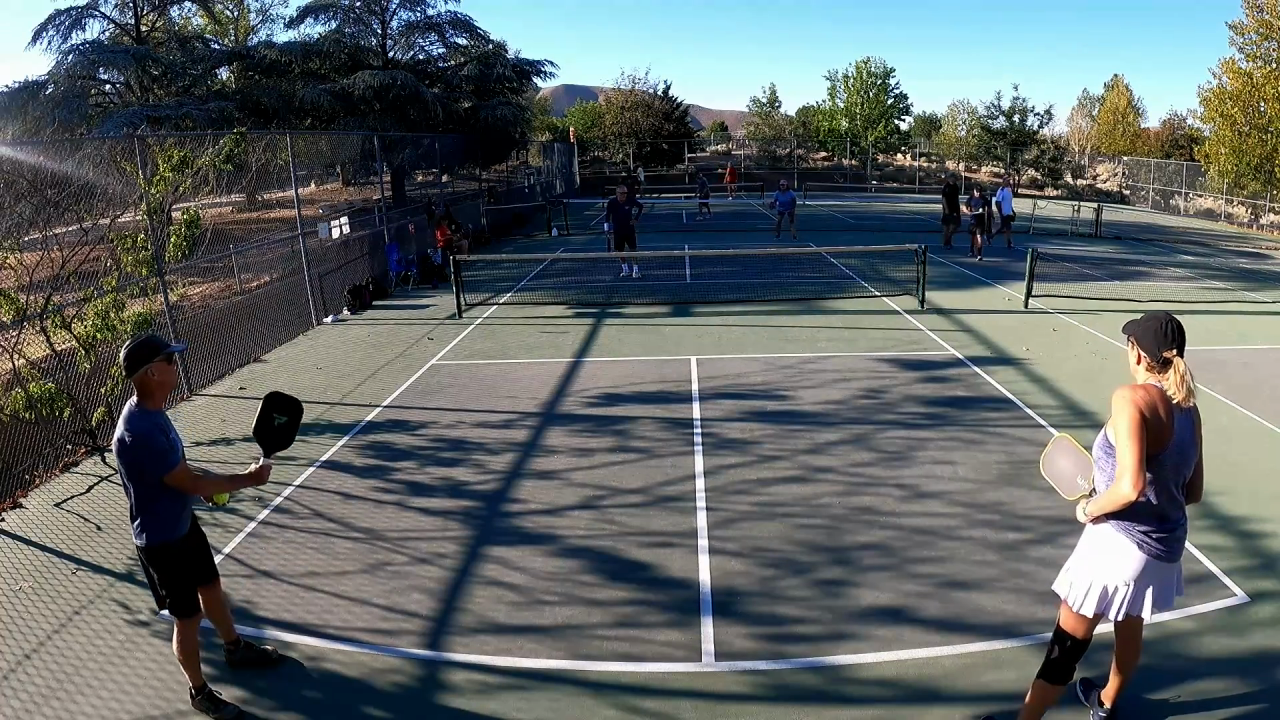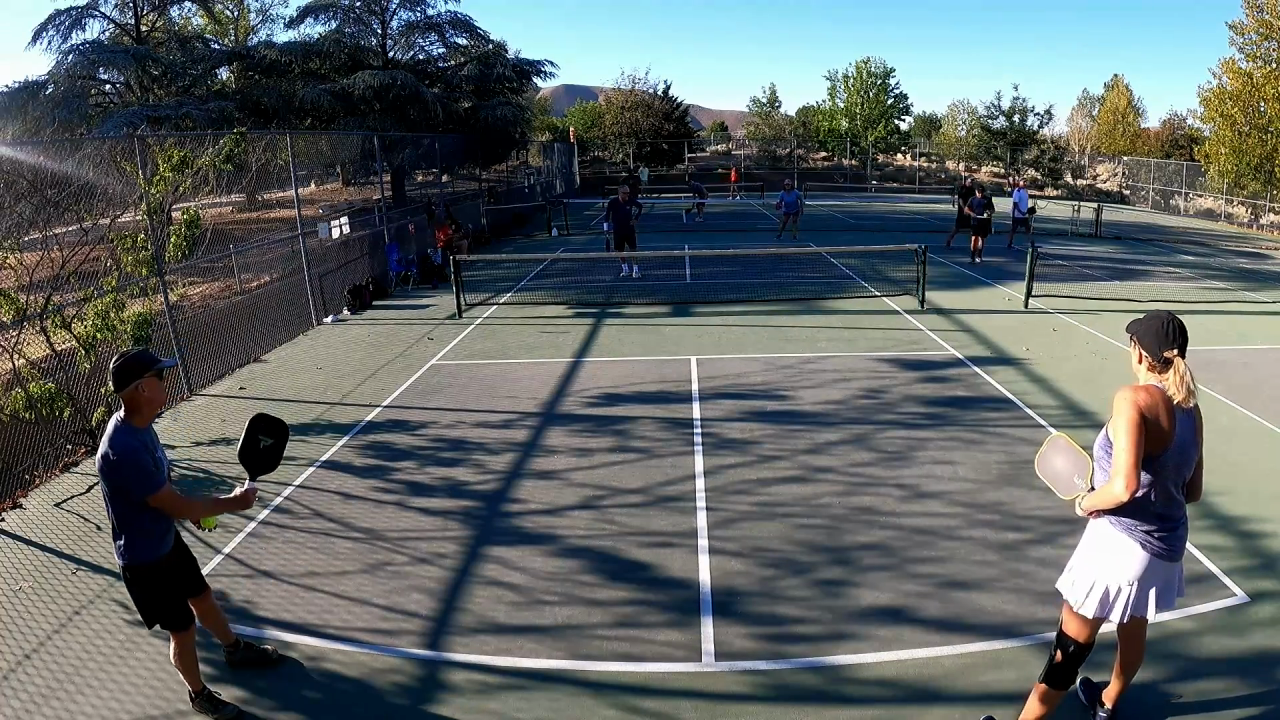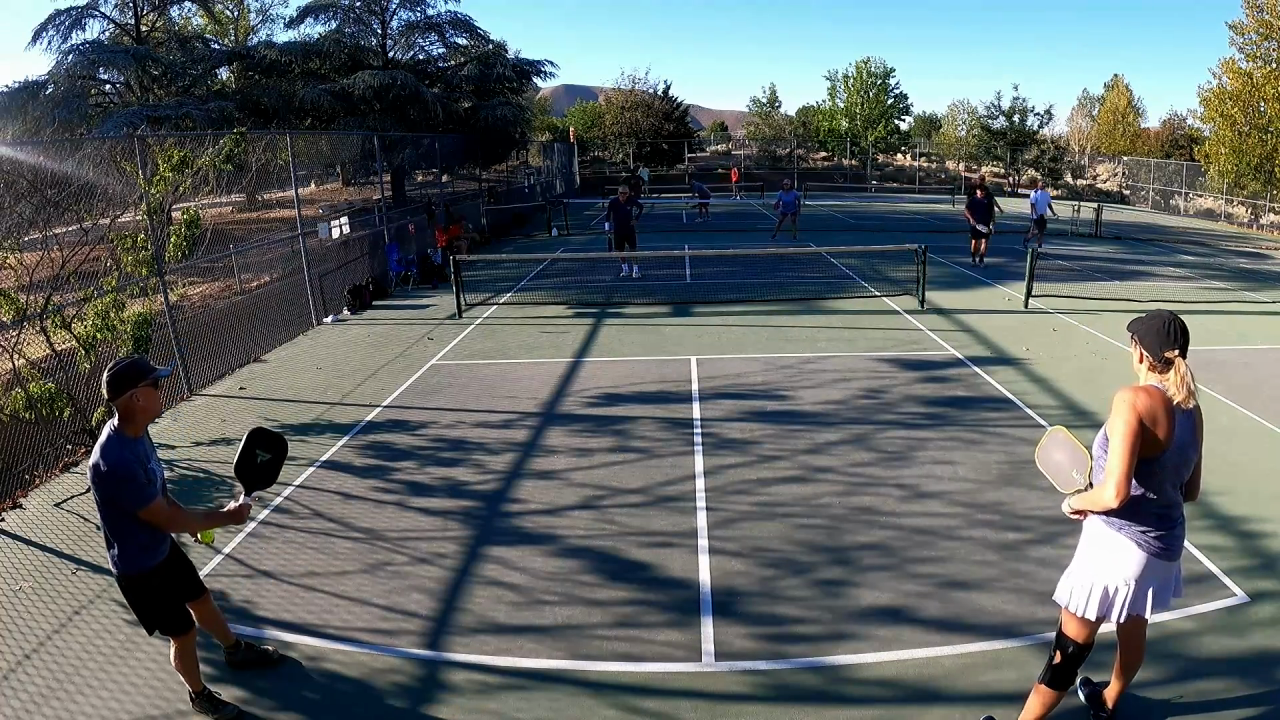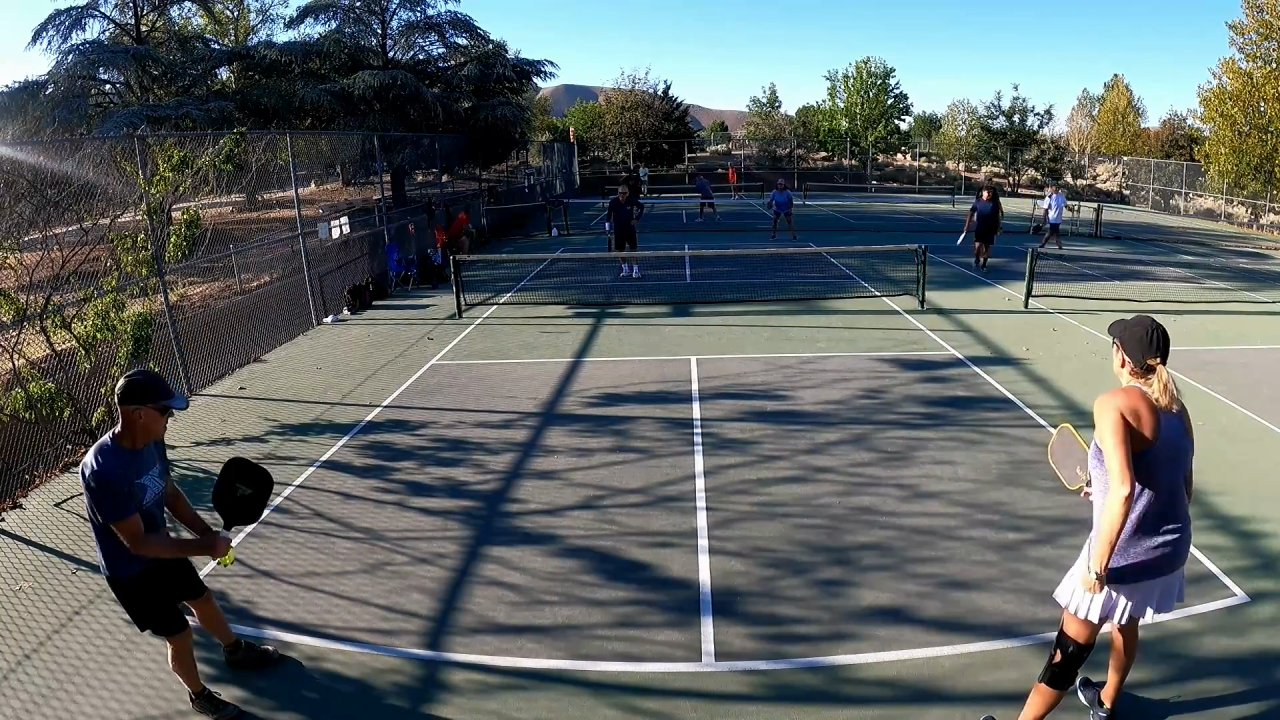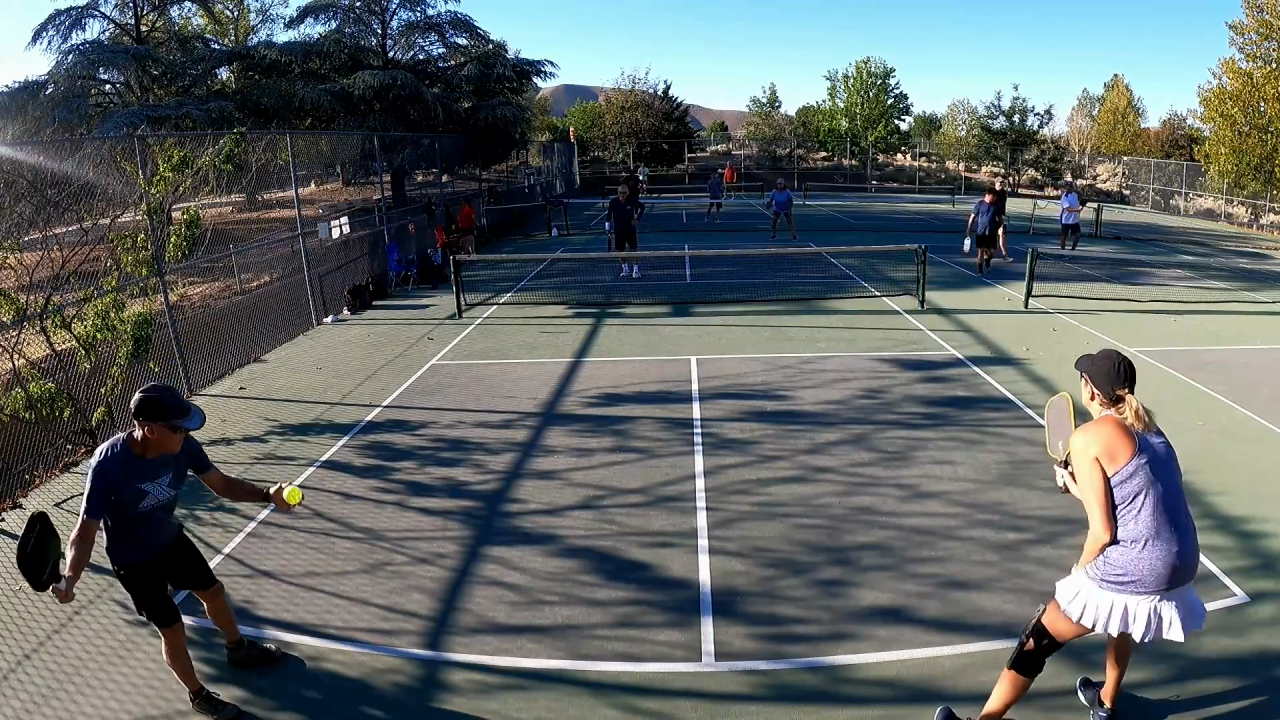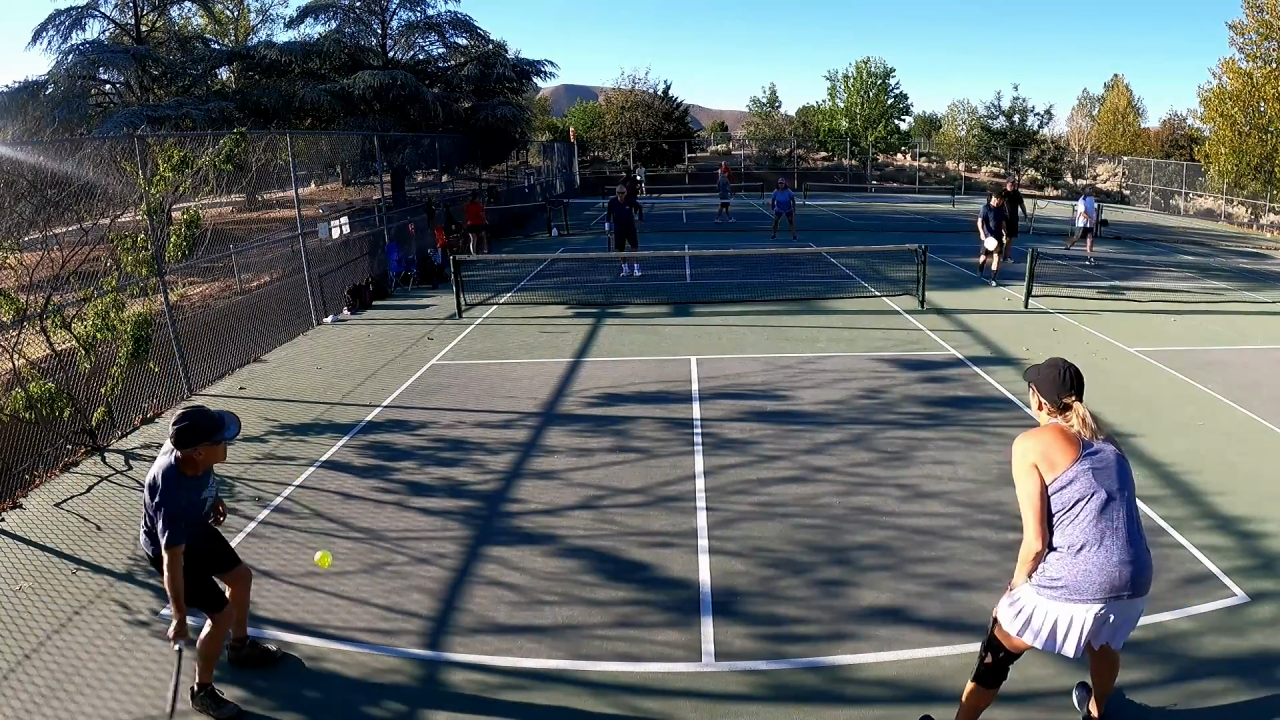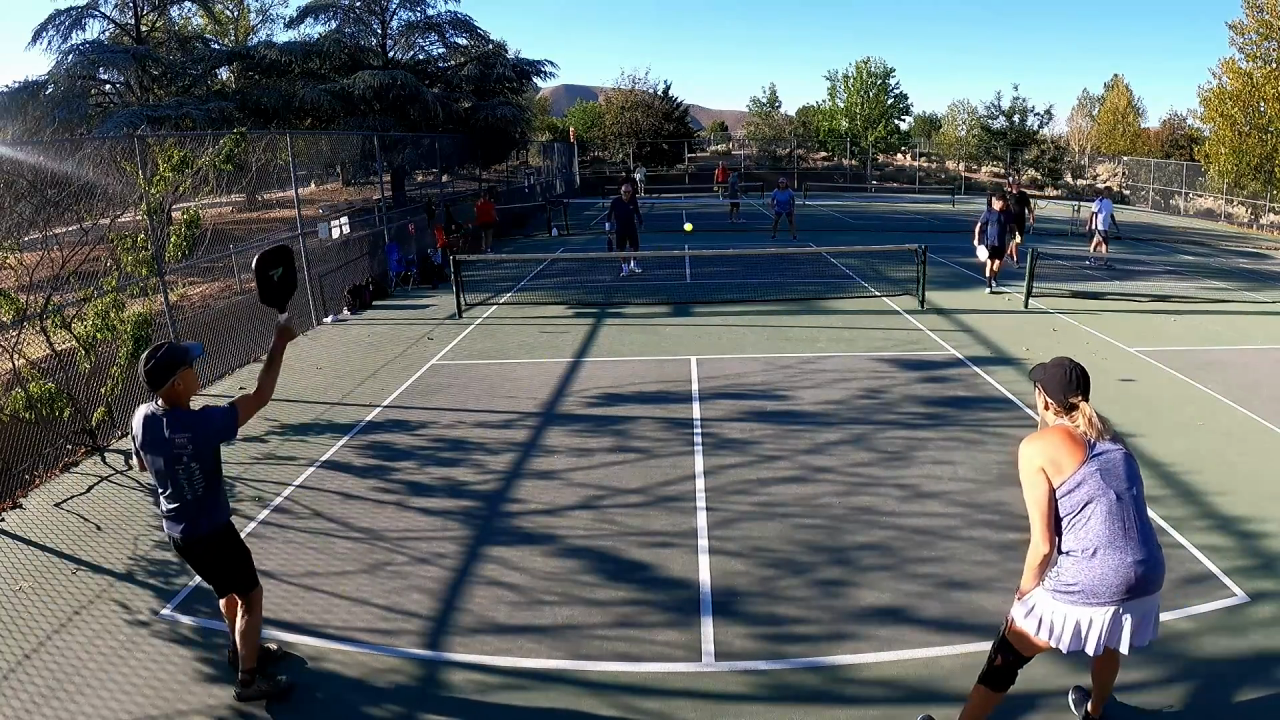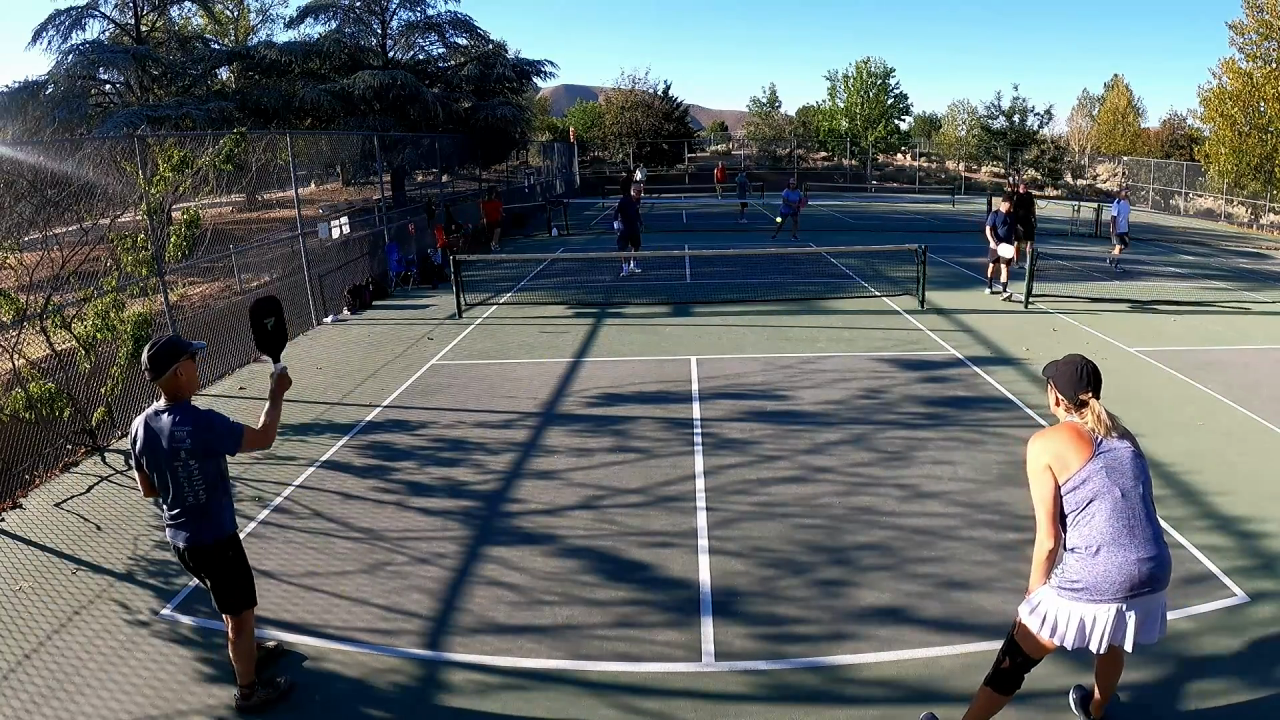
dt=0.4s
person 1, frame 1
left shoulder: (1132, 398)
right shoulder: (1188, 409)
left elbow: (1130, 487)
right elbow: (1192, 491)
left wrist: (1089, 509)
left hip: (1115, 545)
right hip: (1165, 549)
left knee: (1067, 645)
right knee: (1130, 630)
person 1, frame 2
left shoulder: (1134, 398)
right shoulder: (1190, 408)
left elbow: (1123, 488)
right elbow: (1192, 490)
left wrist: (1086, 502)
left hip: (1121, 543)
right hip: (1166, 548)
left knee: (1070, 646)
right knee: (1133, 631)
person 1, frame 3
left shoulder: (1133, 401)
right shoulder: (1191, 409)
left elbow: (1114, 494)
right elbow: (1189, 490)
left wrist: (1074, 501)
left hip: (1118, 544)
right hip: (1163, 547)
left knee: (1070, 648)
right knee: (1133, 631)
person 1, frame 4
left shoulder: (1114, 403)
right shoulder: (1177, 411)
left elbow: (1123, 489)
right elbow: (1184, 491)
left wrist: (1099, 563)
left hip: (1126, 556)
right hip: (1170, 552)
left knee: (1070, 649)
right knee: (1126, 626)
person 1, frame 5
left shoulder: (1089, 437)
right shoulder: (1151, 430)
left elbow: (1103, 532)
left wrist: (1080, 571)
right wrist: (1077, 486)
left hip: (1127, 575)
right hip: (1180, 568)
left knee: (1035, 642)
right knee: (1120, 620)
person 1, frame 6
left shoulder: (1030, 444)
right shoulder: (1104, 440)
left elbow: (1036, 542)
left wrist: (1016, 587)
left hip: (1072, 587)
right hip: (1133, 583)
left knee: (997, 651)
right knee: (1101, 639)
person 1, frame 7
left shoulder: (1037, 446)
right shoulder: (1110, 439)
left elbow: (1043, 545)
left wrist: (1025, 593)
left hip: (1086, 589)
right hip: (1146, 581)
left knee: (1006, 655)
right knee: (1108, 640)
person 1, frame 8
left shoulder: (1046, 443)
right shoulder: (1122, 436)
left elbow: (1048, 539)
left wrist: (1034, 593)
left hip: (1091, 585)
right hip: (1151, 577)
left knee: (1014, 659)
right knee: (1113, 638)
person 2, frame 1
left shoulder: (153, 410)
right shoulder: (138, 433)
right elbow: (191, 484)
left wrist: (201, 480)
right wrist: (247, 479)
left hip: (183, 524)
right hip: (161, 540)
left knee: (211, 588)
right knee: (188, 619)
left ankle: (235, 648)
person 2, frame 2
left shoulder: (139, 424)
right shoulder: (123, 450)
right elbow: (176, 507)
left wrist: (195, 509)
right wrist: (231, 503)
left hip: (167, 540)
right hip: (145, 560)
left knee: (202, 598)
right knee: (183, 630)
left ankle: (235, 648)
person 2, frame 3
left shoulder: (136, 432)
right shoulder: (115, 461)
right elbow: (168, 520)
left wrist: (190, 517)
right wrist: (225, 517)
left hip: (163, 548)
right hip: (140, 568)
left knee: (201, 601)
right knee: (184, 633)
left ankle: (236, 650)
person 2, frame 4
left shoulder: (151, 441)
right shoulder: (103, 469)
left elbow: (169, 491)
right elbow: (137, 543)
left wrist: (204, 533)
right wrist: (200, 546)
left hip: (158, 552)
right hip: (130, 571)
left knee: (203, 599)
right knee: (180, 635)
left ankle: (236, 650)
person 2, frame 5
left shoulder: (181, 445)
right shoulder: (108, 465)
left elbow: (222, 483)
right elbow: (85, 529)
left wrist: (267, 496)
right wrist: (70, 578)
left hip: (170, 537)
right hip: (132, 559)
left knee: (214, 592)
right knee: (174, 630)
left ankle: (239, 649)
person 2, frame 6
left shoulder: (191, 452)
right shoulder: (170, 493)
right elbow: (173, 561)
left wrist: (213, 498)
right wrist: (179, 618)
left hip: (197, 531)
right hip: (170, 550)
left knee: (241, 577)
right knee: (222, 614)
left ankle: (240, 648)
right ankle: (202, 692)
person 2, frame 7
left shoulder: (142, 417)
right shoulder: (200, 425)
left elbow: (142, 464)
right elbow: (256, 399)
right wrist: (277, 347)
left hip: (178, 528)
right hip: (208, 530)
left knee: (230, 588)
right knee: (250, 595)
left ankle: (244, 646)
right ankle: (249, 679)
person 2, frame 8
left shoulder: (142, 425)
right shoulder: (201, 424)
left elbow: (147, 488)
right elbow: (264, 437)
right wrist: (277, 391)
left hip: (180, 538)
right hip: (213, 540)
left knee: (231, 601)
right knee: (241, 614)
left ankle: (246, 652)
right ankle: (249, 690)
